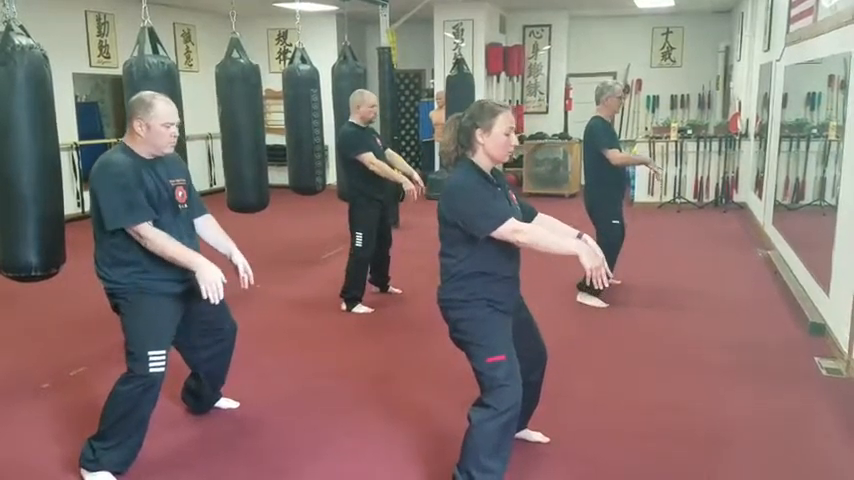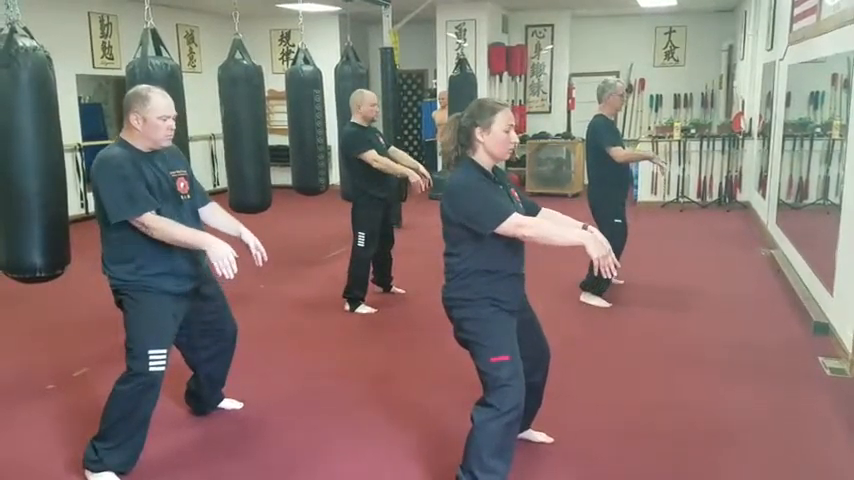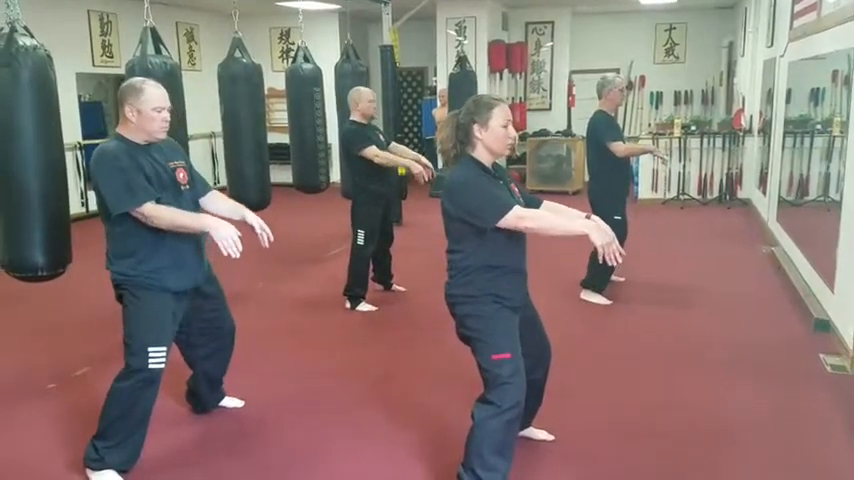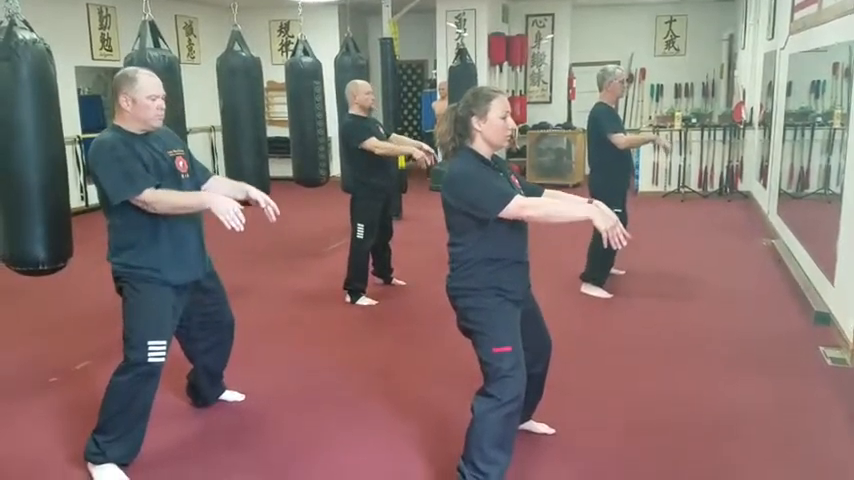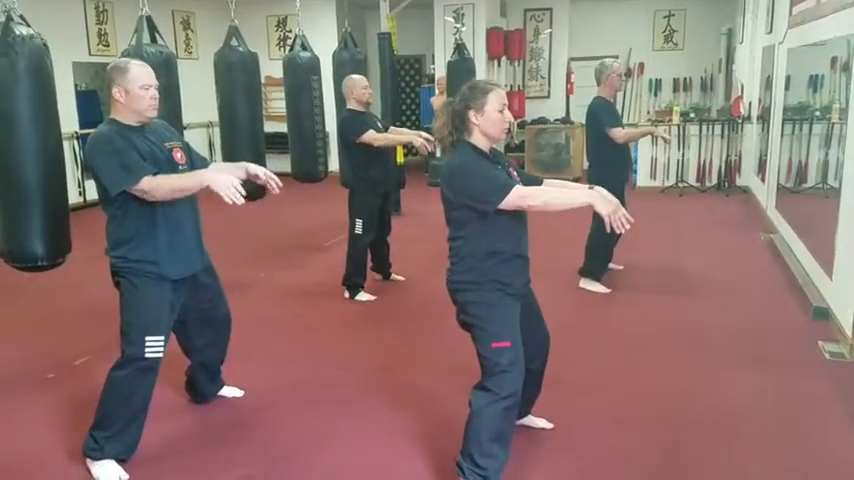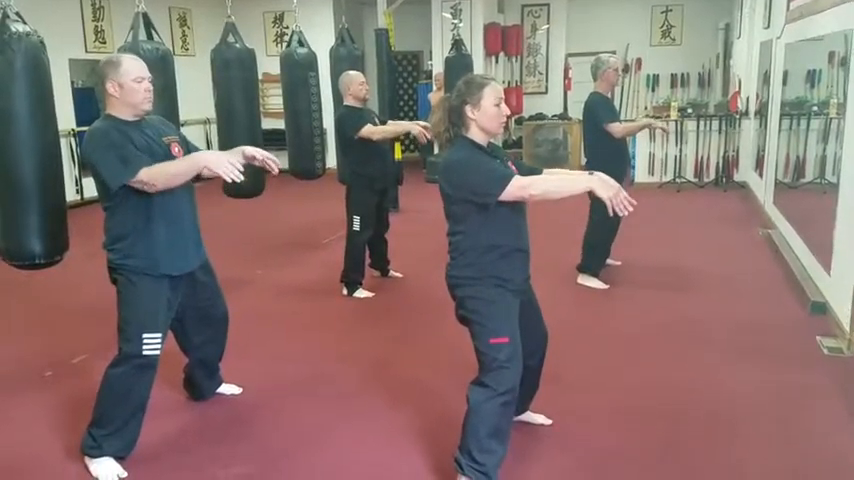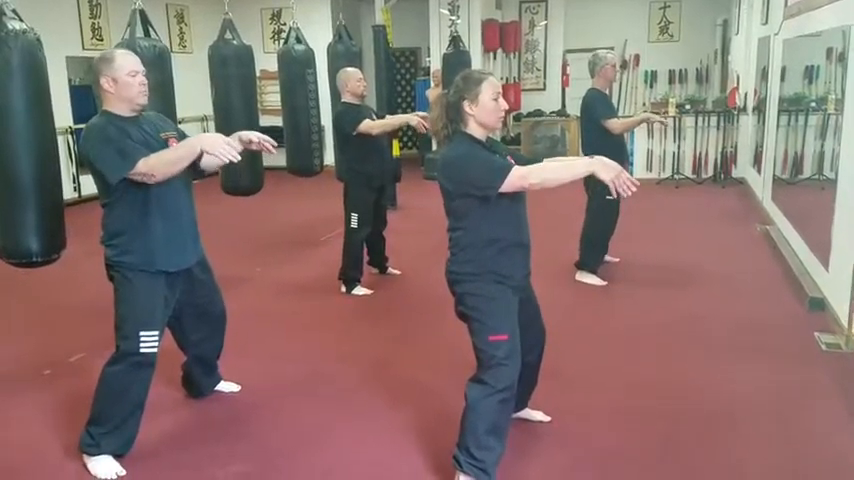
dt=0.2s
person 1, frame 1
left shoulder: (173, 163)
right shoulder: (114, 169)
left elbow: (200, 216)
right elbow: (144, 233)
left wrist: (233, 252)
right wrist: (200, 264)
left hip: (184, 275)
right hip: (139, 285)
left knee: (220, 331)
right knee: (147, 371)
left ankle: (202, 397)
person 1, frame 2
left shoulder: (172, 155)
right shoulder: (113, 163)
left elbow: (203, 206)
right elbow: (148, 222)
left wrist: (242, 231)
right wrist: (208, 242)
left hip: (191, 275)
right hip: (146, 284)
left knee: (220, 334)
right knee: (146, 370)
left ankle: (205, 398)
person 1, frame 3
left shoulder: (170, 148)
right shoulder: (111, 158)
left elbow: (204, 195)
right elbow: (149, 212)
left wrist: (244, 213)
right wrist: (210, 225)
left hip: (193, 271)
right hip: (147, 281)
left knee: (218, 332)
right knee: (145, 368)
left ankle: (206, 396)
person 1, frame 4
left shoulder: (168, 138)
right shoulder: (109, 148)
left elbow: (205, 180)
right elbow: (150, 199)
left wrist: (245, 190)
right wrist: (210, 202)
left hip: (194, 264)
right hip: (147, 274)
left knee: (217, 327)
right knee: (144, 362)
left ankle: (207, 389)
person 1, frame 5
left shoulder: (164, 130)
right shoulder: (105, 142)
left elbow: (202, 168)
right elbow: (149, 188)
left wrist: (243, 169)
right wrist: (208, 178)
left hip: (191, 258)
right hip: (144, 269)
left knee: (214, 323)
right knee: (141, 357)
left ankle: (206, 385)
person 1, frame 6
left shoulder: (160, 125)
right shoulder: (102, 137)
left elbow: (198, 167)
right elbow: (149, 179)
left wrist: (239, 153)
right wrist: (206, 158)
left hip: (188, 255)
right hip: (142, 266)
left knee: (210, 320)
right knee: (138, 354)
left ankle: (204, 382)
person 1, frame 7
left shoulder: (158, 121)
right shoulder: (100, 133)
left elbow: (201, 162)
right elbow: (148, 171)
left wrist: (235, 141)
right wrist: (200, 139)
left hip: (185, 251)
right hip: (139, 262)
left knee: (208, 318)
right knee: (136, 353)
left ankle: (203, 379)
person 2, frame 1
left shoulder: (493, 179)
right shoulder: (462, 187)
left elbow: (535, 218)
right elbow: (517, 233)
left wrist: (581, 236)
right wrist: (578, 249)
left hip: (503, 295)
right hip: (472, 303)
left knee: (532, 359)
right knee: (503, 391)
left ankle: (513, 426)
person 2, frame 2
left shoulder: (496, 177)
right shoulder: (464, 186)
left elbow: (539, 213)
right elbow: (522, 227)
left wrist: (586, 228)
right wrist: (585, 239)
left hip: (507, 294)
right hip: (477, 302)
left knee: (535, 360)
right knee: (505, 390)
left ankle: (516, 427)
person 2, frame 3
left shoulder: (496, 174)
right shoulder: (464, 182)
left elbow: (541, 205)
right elbow: (524, 220)
left wrist: (589, 217)
right wrist: (587, 227)
left hip: (509, 291)
right hip: (480, 299)
left knee: (536, 357)
right knee: (506, 387)
left ankle: (517, 424)
person 2, frame 4
left shoulder: (496, 166)
right shoulder: (464, 175)
left elbow: (542, 194)
right elbow: (526, 209)
left wrist: (592, 203)
right wrist: (591, 211)
left hip: (511, 284)
right hip: (482, 292)
left knee: (537, 351)
right knee: (505, 380)
left ankle: (518, 417)
person 2, frame 5
left shoulder: (494, 159)
right shoulder: (463, 168)
left elbow: (541, 184)
right elbow: (526, 199)
left wrist: (593, 189)
right wrist: (591, 197)
left hip: (510, 279)
right hip: (482, 286)
left knee: (535, 346)
right knee: (504, 374)
left ankle: (516, 411)
person 2, frame 6
left shoulder: (492, 154)
right shoulder: (460, 162)
left elbow: (541, 173)
right elbow: (527, 189)
left wrist: (594, 176)
right wrist: (592, 182)
left hip: (509, 275)
right hip: (481, 282)
left knee: (533, 342)
right knee: (502, 369)
left ankle: (515, 408)
person 2, frame 7
left shoulder: (491, 149)
right shoulder: (459, 158)
left elbow: (541, 164)
right elbow: (527, 178)
left wrist: (595, 161)
right wrist: (593, 165)
left hip: (509, 271)
right hip: (481, 278)
left knee: (531, 340)
right knee: (500, 365)
left ankle: (513, 406)
person 3, frame 1
left shoulder: (604, 125)
right shoulder: (597, 126)
left elbow: (615, 158)
right elbow: (615, 158)
left wrist: (639, 164)
right wrist: (646, 160)
left hip: (608, 193)
right hip: (600, 195)
left knee: (615, 235)
right knee: (609, 240)
right ankle: (587, 290)
person 3, frame 2
left shoulder: (607, 123)
right shoulder: (599, 125)
right elbow: (619, 155)
left wrist: (641, 162)
right wrist: (650, 155)
left hip: (612, 192)
right hip: (604, 193)
left knee: (618, 235)
right knee: (611, 239)
left ankle: (604, 274)
right ankle: (590, 290)
person 3, frame 3
left shoulder: (607, 119)
right shoulder: (600, 121)
right elbow: (620, 150)
left wrist: (639, 159)
right wrist: (650, 148)
left hip: (613, 188)
right hip: (604, 190)
left knee: (617, 232)
left ankle: (604, 273)
right ankle: (590, 287)
person 3, frame 4
left shoulder: (608, 111)
right shoulder: (601, 112)
right elbow: (621, 142)
right wrist: (652, 137)
left hip: (613, 180)
right hip: (605, 181)
left ankle: (604, 266)
right ankle: (590, 281)
person 3, frame 5
left shoulder: (606, 105)
right shoulder: (599, 106)
right elbow: (620, 136)
right wrist: (651, 130)
left hip: (612, 174)
right hip: (604, 175)
right knee: (604, 223)
left ankle: (602, 260)
right ankle: (589, 275)
person 3, frame 6
left shoulder: (603, 100)
right shoulder: (596, 102)
right elbow: (617, 131)
right wrist: (648, 122)
left hip: (610, 169)
right hip: (602, 171)
left knee: (612, 216)
right knee: (601, 218)
left ankle: (600, 257)
right ankle: (587, 272)
person 3, frame 7
left shoulder: (601, 97)
right shoulder: (593, 98)
right elbow: (615, 127)
left wrist: (637, 126)
right wrist: (645, 117)
left knee: (609, 212)
right knee: (598, 214)
left ankle: (598, 253)
right ankle: (585, 268)
person 4, frame 1
left shoulder: (370, 131)
right shoulder: (349, 134)
left elbow: (390, 154)
right elbow: (372, 164)
left wrist: (412, 173)
right wrist: (403, 181)
left hip: (380, 198)
right hip: (363, 201)
left knee: (383, 243)
right knee: (362, 249)
left ankle: (381, 282)
right ankle: (350, 300)
person 4, frame 2
left shoulder: (372, 131)
right shoulder: (351, 134)
left elbow: (394, 152)
right elbow: (376, 161)
left wrist: (418, 166)
right wrist: (408, 173)
left hip: (383, 198)
right hip: (367, 200)
left knee: (385, 243)
right knee: (364, 248)
left ankle: (383, 282)
right ankle: (353, 300)
person 4, frame 3
left shoulder: (372, 129)
right shoulder: (351, 132)
left elbow: (394, 147)
right elbow: (377, 156)
left wrist: (419, 158)
right wrist: (410, 164)
left hip: (382, 195)
right hip: (366, 198)
left knee: (384, 241)
right knee: (364, 246)
left ankle: (384, 280)
right ankle: (354, 298)
person 4, frame 4
left shoulder: (372, 122)
right shoulder: (351, 125)
left elbow: (394, 138)
right elbow: (377, 147)
left wrist: (420, 144)
right wrist: (412, 151)
left hip: (382, 189)
right hip: (366, 192)
left knee: (383, 235)
right knee: (363, 239)
left ankle: (384, 274)
right ankle: (354, 292)
person 4, frame 5
left shoulder: (370, 116)
right shoulder: (348, 120)
left elbow: (392, 130)
right elbow: (376, 140)
left wrist: (417, 133)
right wrist: (411, 139)
left hip: (381, 184)
right hip: (364, 187)
left knee: (381, 230)
right knee: (361, 235)
left ankle: (383, 270)
right ankle: (353, 287)
person 4, frame 6
left shoulder: (367, 112)
right shoulder: (346, 116)
left elbow: (390, 125)
right elbow: (375, 134)
left wrist: (414, 123)
right wrist: (409, 128)
left hip: (379, 181)
right hip: (361, 184)
left knee: (379, 227)
right knee: (359, 232)
left ankle: (381, 266)
right ankle: (351, 284)
person 4, frame 7
left shoulder: (365, 109)
right shoulder: (344, 113)
left elbow: (387, 121)
right elbow: (374, 128)
left wrist: (412, 116)
right wrist: (407, 119)
left hip: (377, 178)
right hip: (359, 181)
left knee: (377, 224)
right knee: (357, 229)
left ankle: (379, 264)
right ankle: (349, 282)
